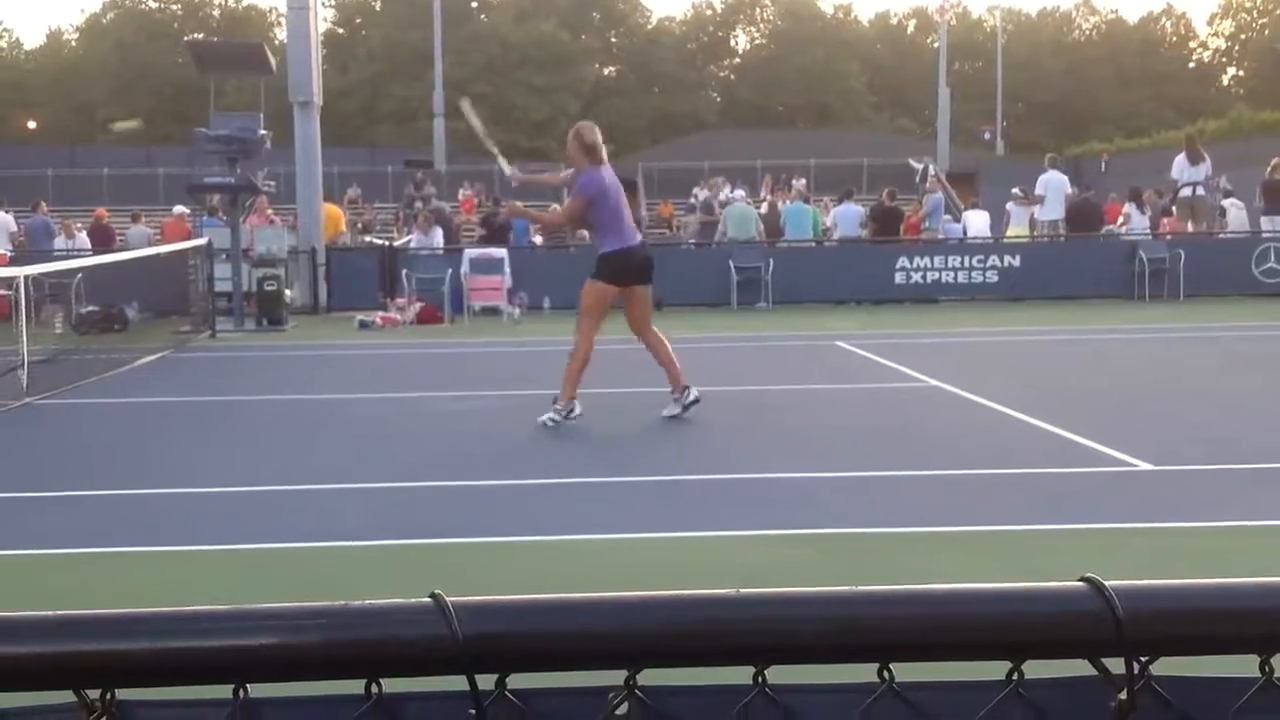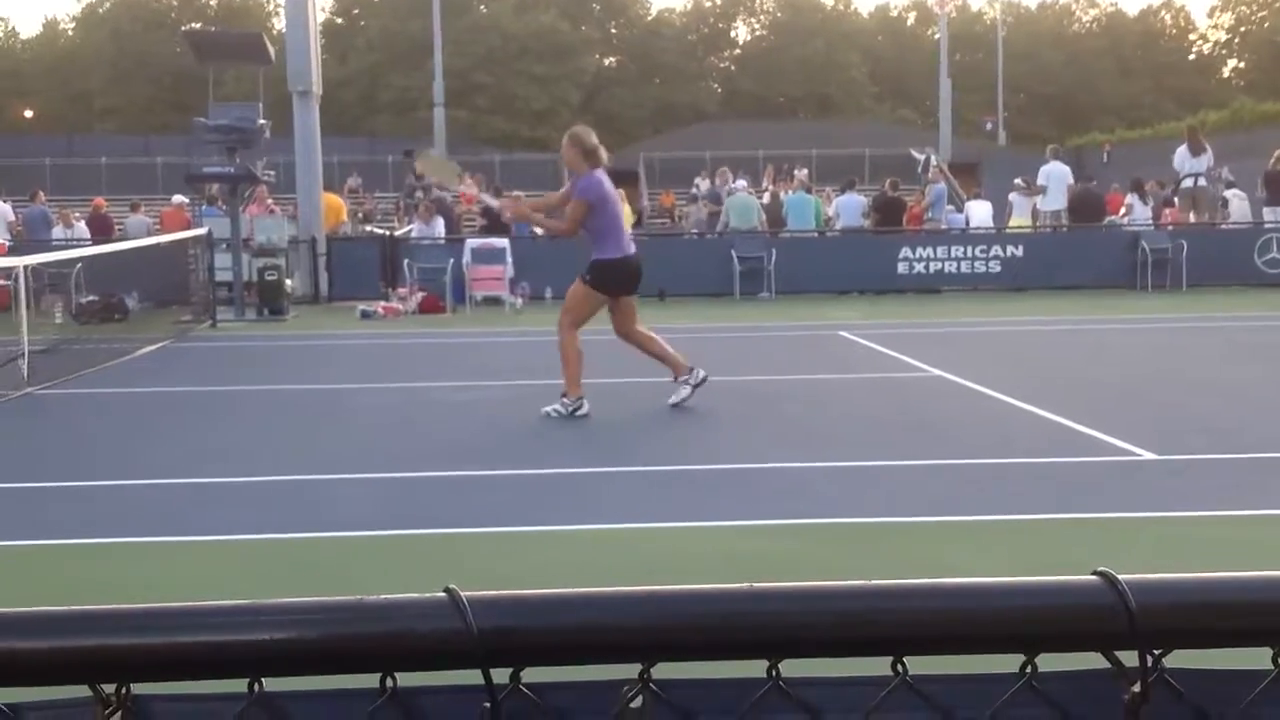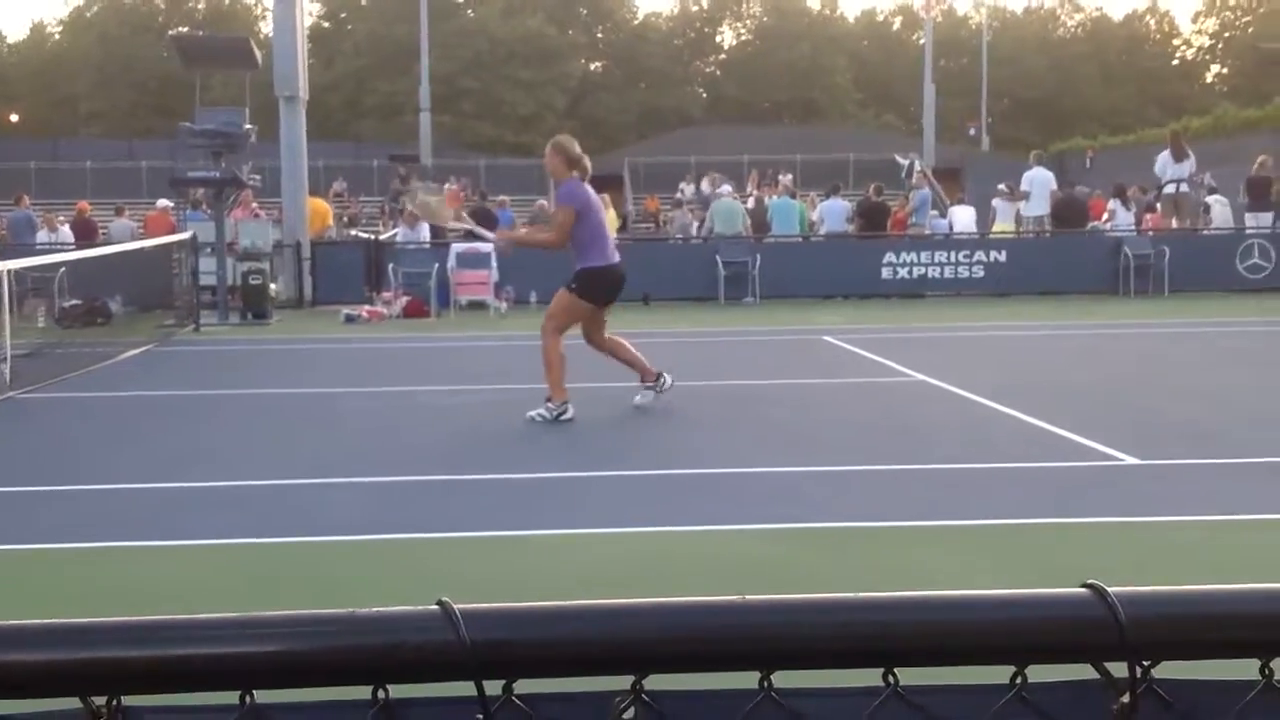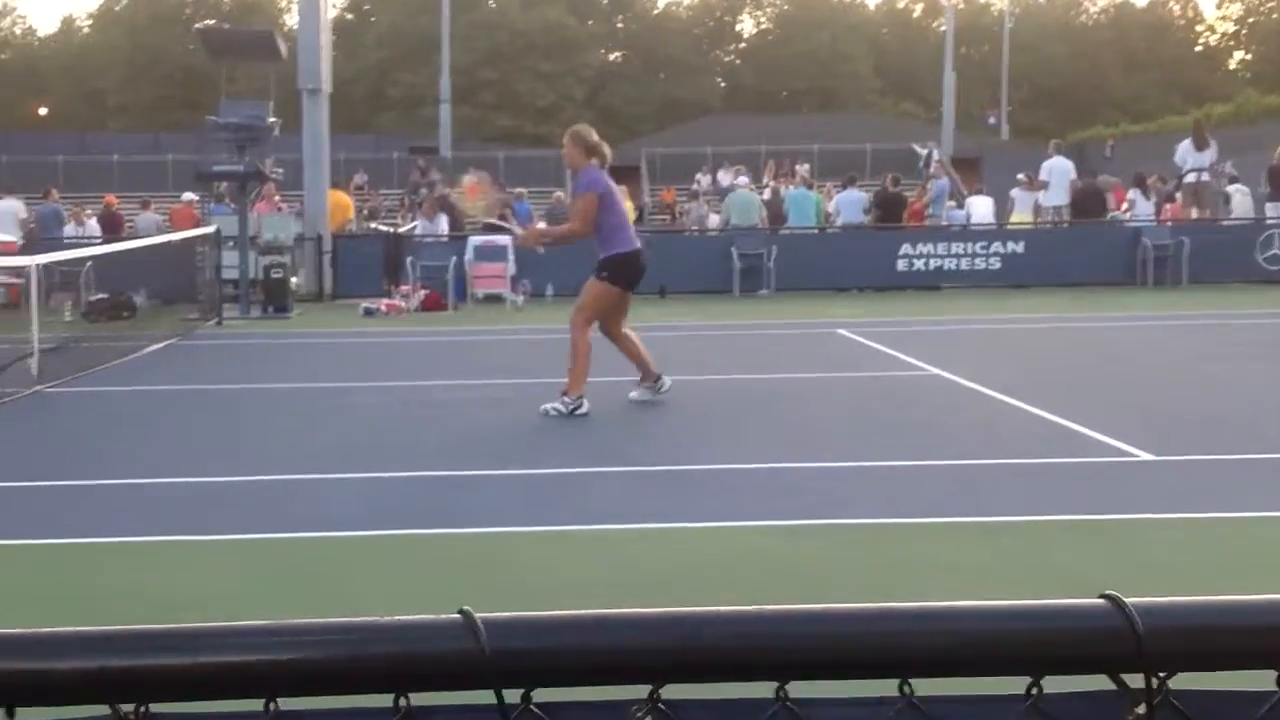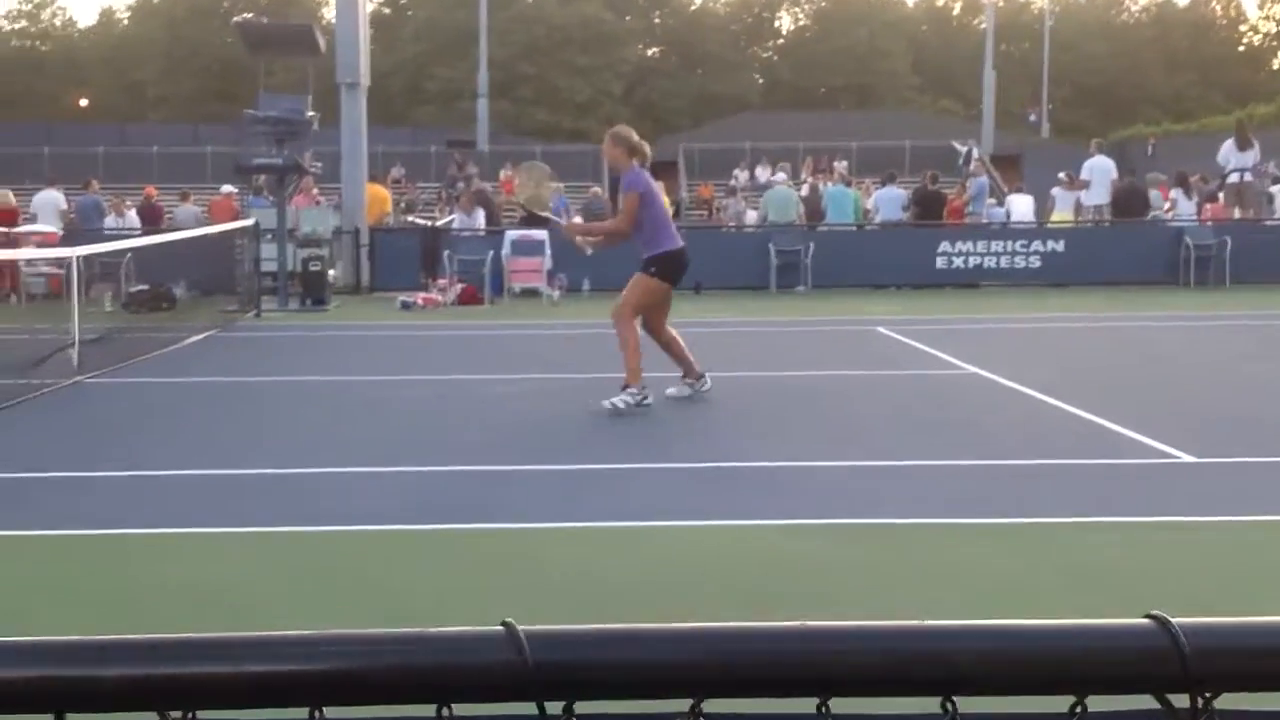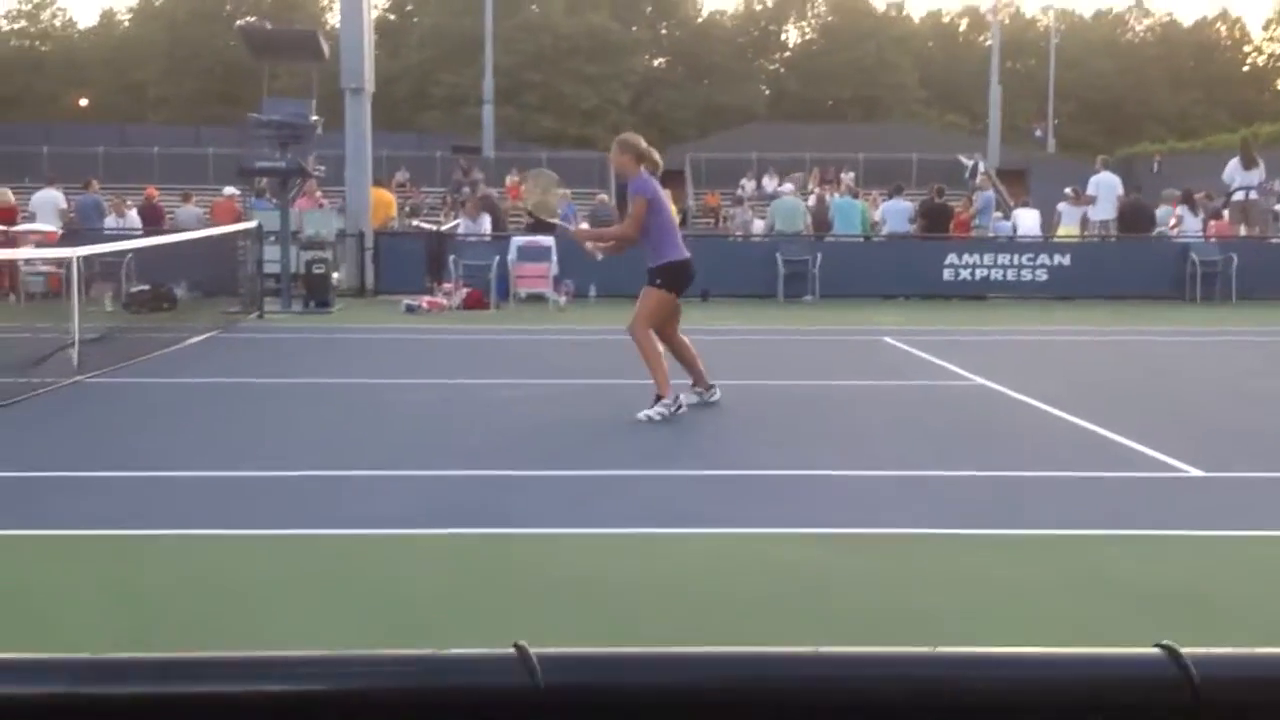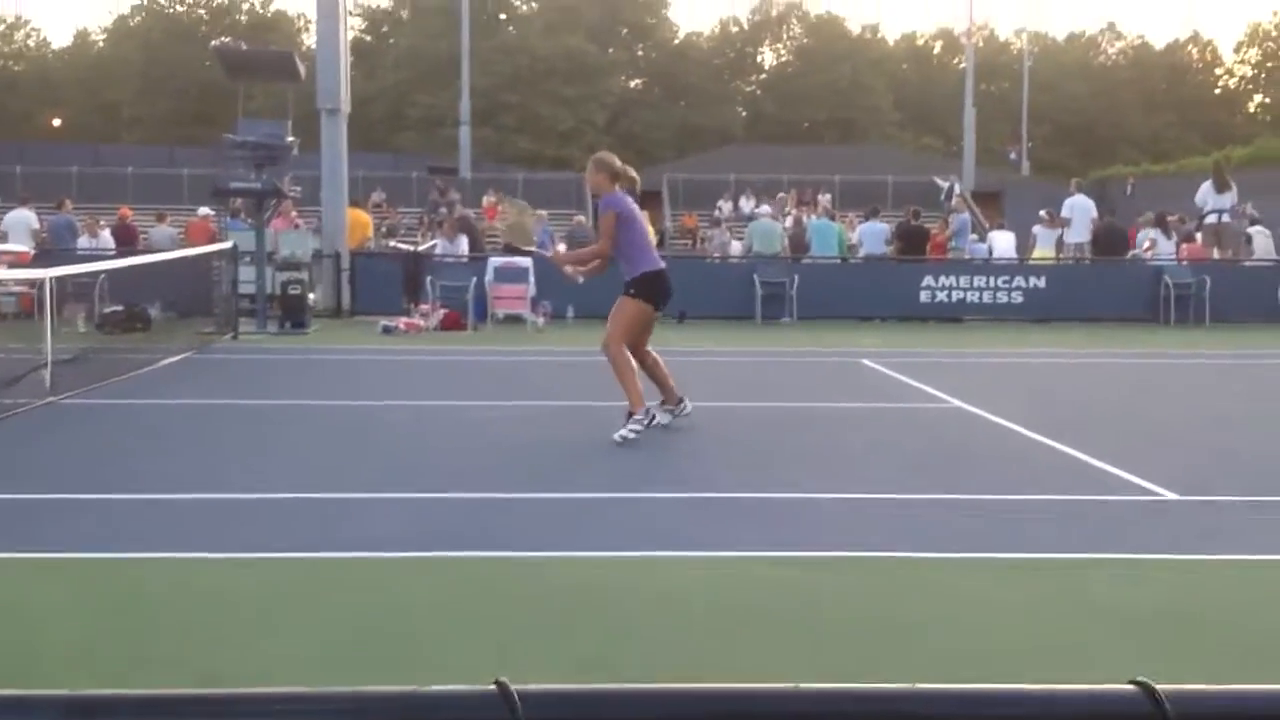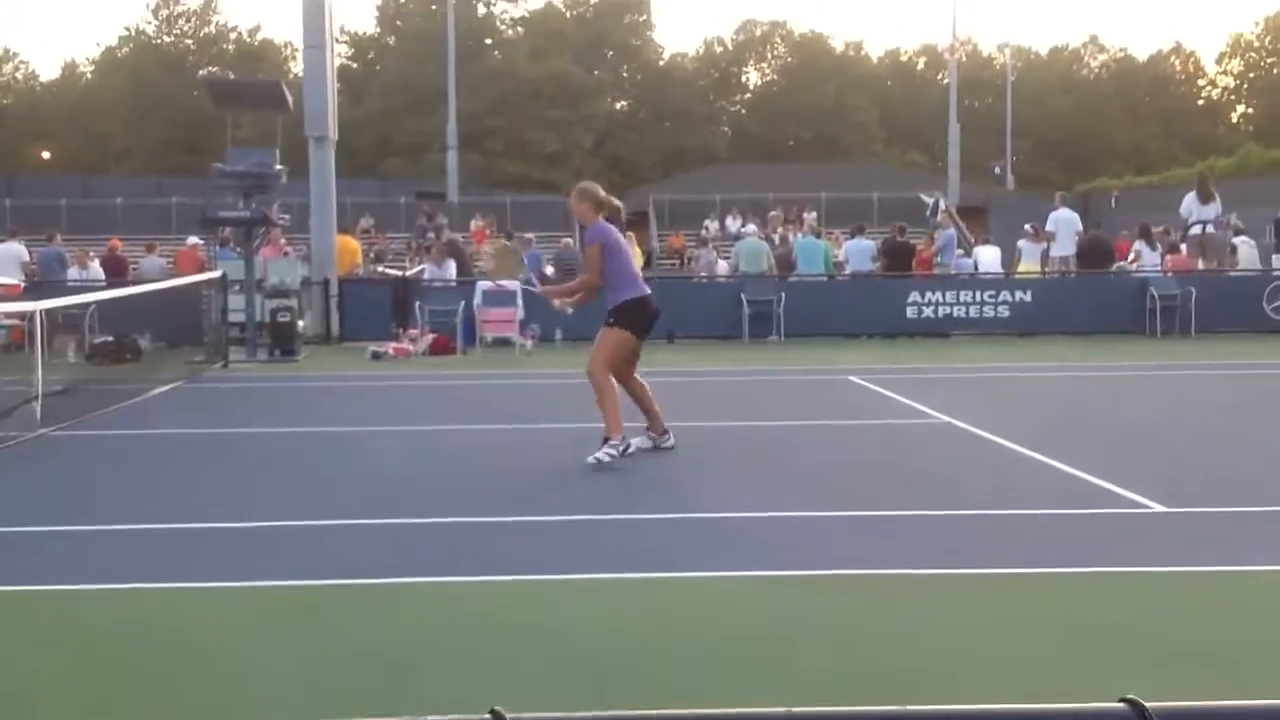
dt=0.1s
person 1, frame 1
left shoulder: (588, 180)
right shoulder: (598, 170)
left elbow: (562, 220)
right elbow: (566, 180)
left wrist: (522, 213)
right wrist: (525, 178)
left hip: (617, 259)
right hip: (636, 255)
left knee: (584, 330)
right knee: (644, 330)
left ankle: (566, 402)
right ankle: (682, 390)
person 1, frame 2
left shoulder: (586, 186)
right shoulder: (592, 176)
left elbow: (567, 229)
right elbow: (557, 200)
left wrist: (527, 216)
right wrist: (523, 206)
left hip: (608, 267)
right hip: (626, 262)
left knee: (566, 325)
right knee: (627, 329)
left ankle: (573, 398)
right ankle: (686, 373)
person 1, frame 3
left shoulder: (569, 191)
right shoulder: (574, 187)
left elbow: (558, 239)
right elbow: (555, 232)
left wrist: (516, 238)
right wrist: (516, 236)
left hip: (595, 274)
right hip: (608, 271)
left knee: (550, 331)
right knee: (594, 335)
left ankle: (558, 403)
right ankle: (653, 377)
person 1, frame 4
left shoulder: (589, 179)
right shoulder: (591, 176)
left elbow: (581, 228)
right elbow: (579, 225)
left wrist: (540, 233)
right wrist: (545, 238)
left hip: (621, 260)
right hip: (626, 259)
left knee: (579, 323)
right knee: (612, 327)
left ankle: (574, 397)
right ankle: (652, 379)
person 1, frame 5
left shoulder: (632, 179)
right shoulder: (633, 177)
left elbow: (623, 225)
right elbow: (626, 228)
left wrist: (582, 229)
right wrist: (594, 241)
left hip: (665, 258)
right hip: (665, 257)
left knee: (622, 315)
right knee: (654, 325)
left ankle: (634, 387)
right ankle: (695, 377)
person 1, frame 6
left shoulder: (640, 184)
right shoulder: (642, 183)
left elbow: (630, 231)
right elbow: (634, 233)
left wrist: (591, 234)
right wrist: (605, 247)
left hip: (671, 268)
right hip: (671, 266)
left knee: (639, 328)
right knee: (667, 333)
left ankle: (667, 397)
right ankle: (705, 387)
person 1, frame 7
left shoulder: (610, 201)
right shoulder: (619, 200)
left elbow: (605, 247)
right elbow: (613, 251)
left wrist: (566, 258)
right wrist: (586, 270)
left hip: (646, 280)
right hip: (652, 279)
left knee: (613, 342)
right knee: (636, 347)
left ankle: (639, 412)
right ankle: (674, 402)
person 1, frame 8
left shoulder: (595, 231)
right shoulder: (604, 231)
left elbow: (591, 279)
right elbow: (599, 281)
left wrist: (555, 291)
right wrist: (572, 301)
left hip: (630, 308)
right hip: (639, 306)
left knee: (597, 369)
right knee: (623, 374)
left ankle: (616, 440)
right ankle: (659, 432)
